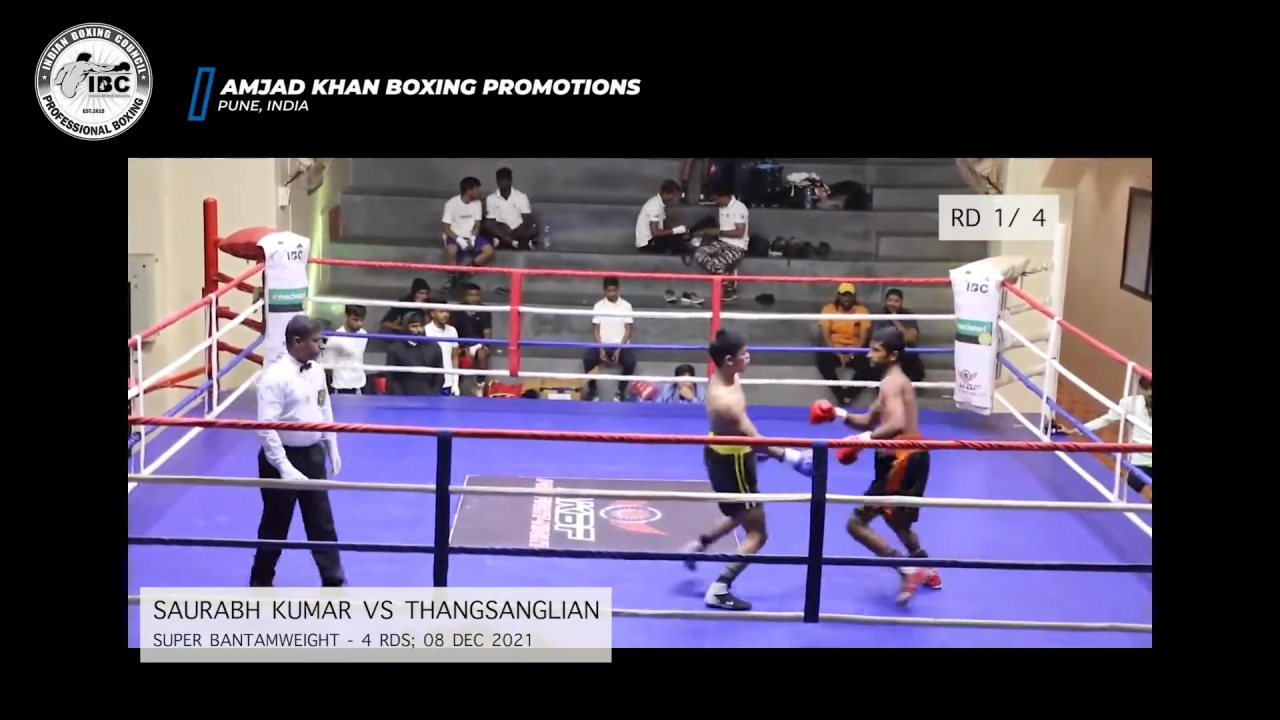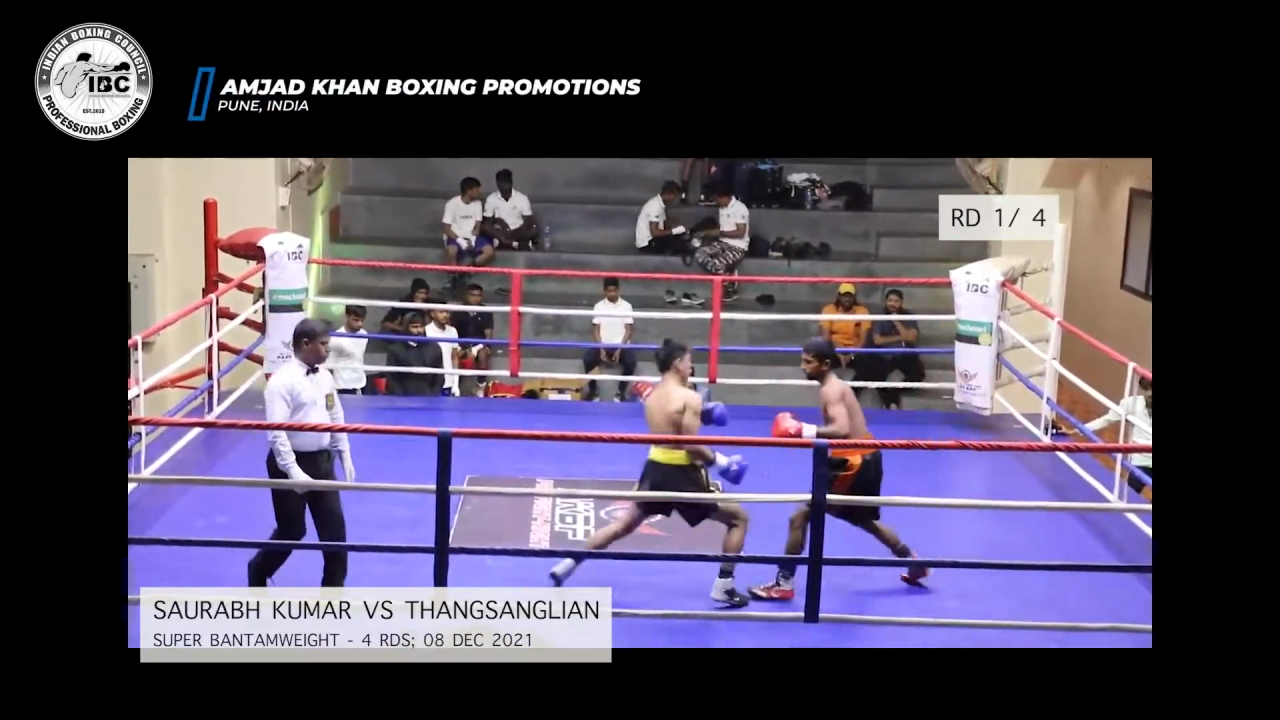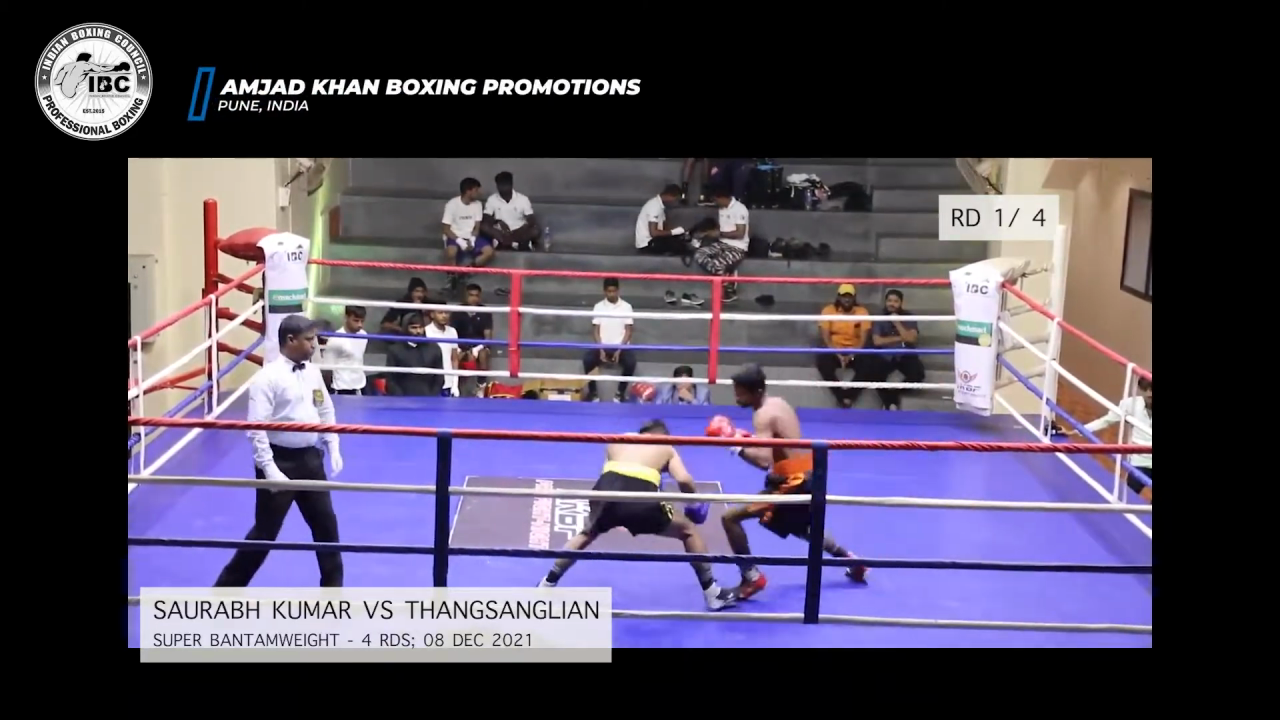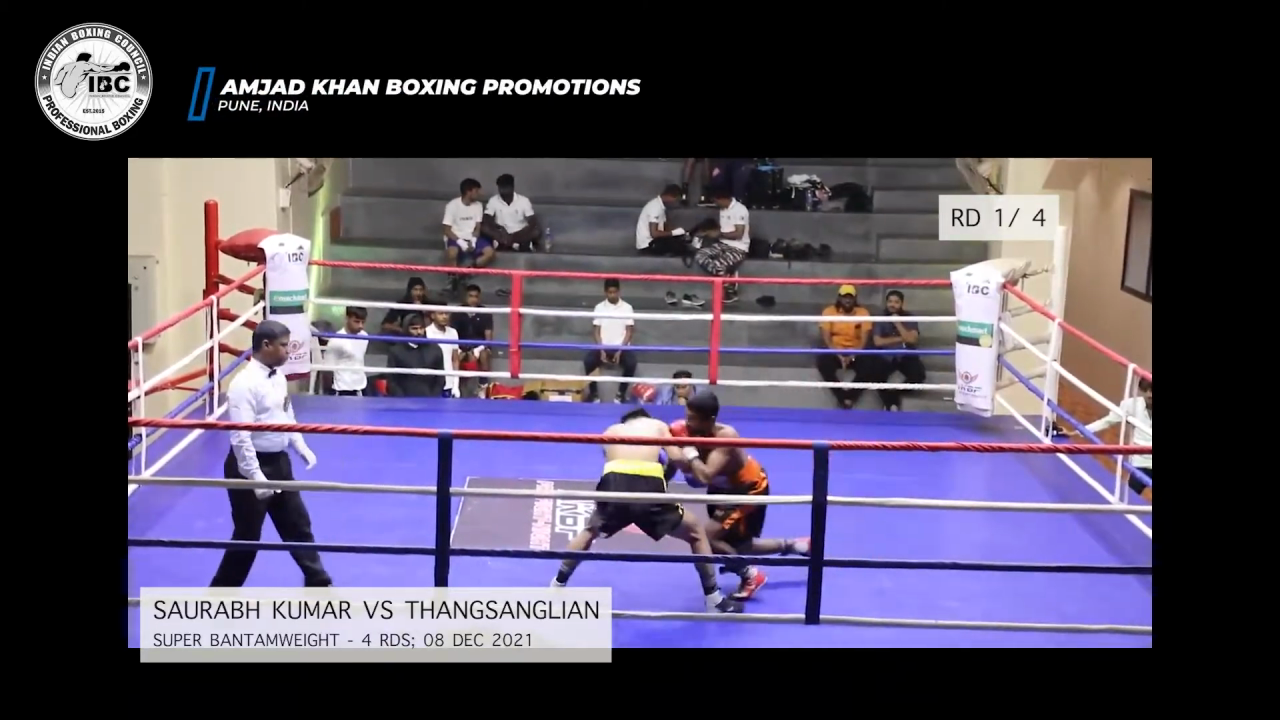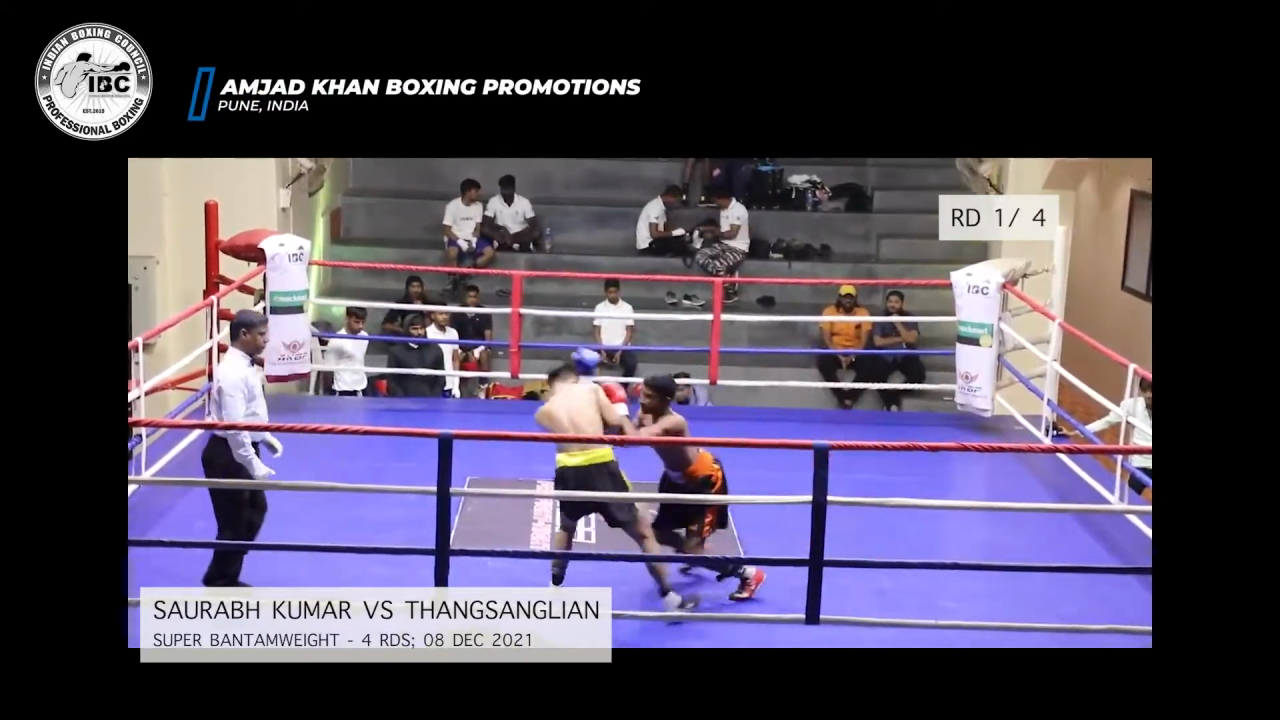
dt=0.2s
person 1, frame 1
left shoulder: (316, 372)
right shoulder: (274, 378)
left elbow: (325, 413)
right elbow: (266, 428)
left wrist: (332, 449)
right wrist: (283, 467)
left hip: (312, 455)
right hip: (282, 460)
left knee: (323, 522)
right knee: (276, 525)
left ankle: (333, 585)
right ankle: (261, 581)
person 1, frame 2
left shoulder: (324, 377)
right shoulder: (282, 381)
left elbow: (336, 417)
right elbow: (276, 432)
left wrist: (345, 455)
right wrist: (293, 471)
left hip: (321, 460)
right hip: (292, 465)
left knee: (334, 527)
right knee: (291, 530)
left ankle: (334, 587)
right ankle: (257, 575)
person 1, frame 3
left shoulder: (312, 373)
right shoulder: (267, 378)
left elbow: (326, 413)
right elbow: (257, 429)
left wrist: (334, 450)
right wrist: (270, 470)
left hip: (310, 458)
right hip: (278, 461)
left knee: (326, 525)
right knee: (266, 530)
left ankle: (332, 587)
right ankle: (227, 586)
person 1, frame 4
left shoulder: (278, 379)
right shoulder: (245, 385)
right elbow: (240, 437)
left wrist: (301, 447)
right wrist: (255, 478)
left hip: (277, 461)
right hip: (250, 465)
left knee: (298, 523)
right knee: (248, 534)
left ankle: (318, 582)
person 1, frame 5
left shoulder: (243, 366)
right shoulder: (232, 372)
right elbow: (235, 424)
left wrist: (267, 437)
right wrist: (254, 465)
left hip: (241, 452)
right hip: (229, 455)
left knee: (254, 512)
right knee: (234, 523)
left ankle: (223, 576)
right ankle: (221, 590)
person 2, frame 1
left shoulder: (723, 379)
right shoulder: (727, 401)
right elbow: (755, 441)
right wrist: (794, 457)
left hip: (720, 455)
right hip: (730, 463)
left knee: (743, 516)
right knee: (757, 534)
left ankle: (698, 544)
right ankle: (718, 590)
person 2, frame 2
left shoulder: (652, 395)
right shoulder: (689, 399)
right elbow: (694, 446)
left wrist: (702, 413)
right wrist: (719, 462)
left hip: (654, 470)
right hip: (683, 475)
left knee: (625, 525)
right knee: (738, 520)
left ankle: (566, 567)
right ankle: (723, 588)
person 2, frame 3
left shoulder: (616, 443)
right shoulder: (667, 448)
right elbow: (684, 480)
right wrist: (696, 503)
left hip: (608, 486)
right hip: (641, 494)
left knee: (586, 535)
right knee: (688, 531)
left ankle: (548, 584)
right ankle: (713, 594)
person 2, frame 4
left shoulder: (611, 432)
right shoulder: (659, 427)
left hip: (613, 484)
right hip: (648, 488)
left knee: (590, 532)
right knee: (696, 534)
left ankle: (558, 585)
right ankle: (714, 600)
person 2, frame 5
left shoulder: (543, 413)
right shoulder: (591, 390)
right elbow: (617, 422)
left hip: (569, 475)
right hip: (604, 471)
left knee: (566, 529)
right knee: (643, 535)
left ankle: (555, 588)
right ankle: (670, 598)
person 3, frame 1
left shoulder: (891, 383)
right shoulder: (899, 380)
left elbow: (897, 425)
right elbow: (868, 420)
left wrist: (864, 439)
right wrist: (836, 413)
left hip: (902, 460)
right hip: (912, 458)
left knee: (856, 525)
right knee: (897, 519)
left ankle: (909, 571)
right ankle: (928, 572)
person 3, frame 2
left shoulder: (830, 390)
right shoulder: (837, 386)
left elbow: (843, 431)
right elbow: (838, 428)
left wrist: (807, 433)
right wrist: (802, 430)
left hip: (851, 465)
right hip: (867, 460)
left knee: (799, 520)
right knee: (866, 521)
left ankle: (783, 584)
right ankle: (915, 565)
person 3, frame 3
left shoulder: (764, 416)
right shoulder: (779, 404)
left elbow: (764, 460)
left wrist: (737, 445)
right wrist: (746, 439)
left hip: (792, 482)
right hip: (805, 475)
left knee: (730, 518)
right knee: (802, 529)
left ankle: (753, 577)
right ankle: (852, 561)
person 3, frame 4
left shoulder: (727, 436)
right shoulder: (691, 431)
left elbow: (705, 477)
left wrist: (688, 449)
left hip: (750, 487)
right hip: (724, 486)
left knee: (709, 535)
right knee: (740, 544)
left ankle: (751, 576)
right ankle: (799, 546)
person 3, frame 5
left shoulder: (672, 422)
right shoulder: (646, 414)
left hip: (705, 480)
right hip: (677, 478)
left knee: (692, 548)
right knee: (661, 534)
left ankle: (749, 574)
